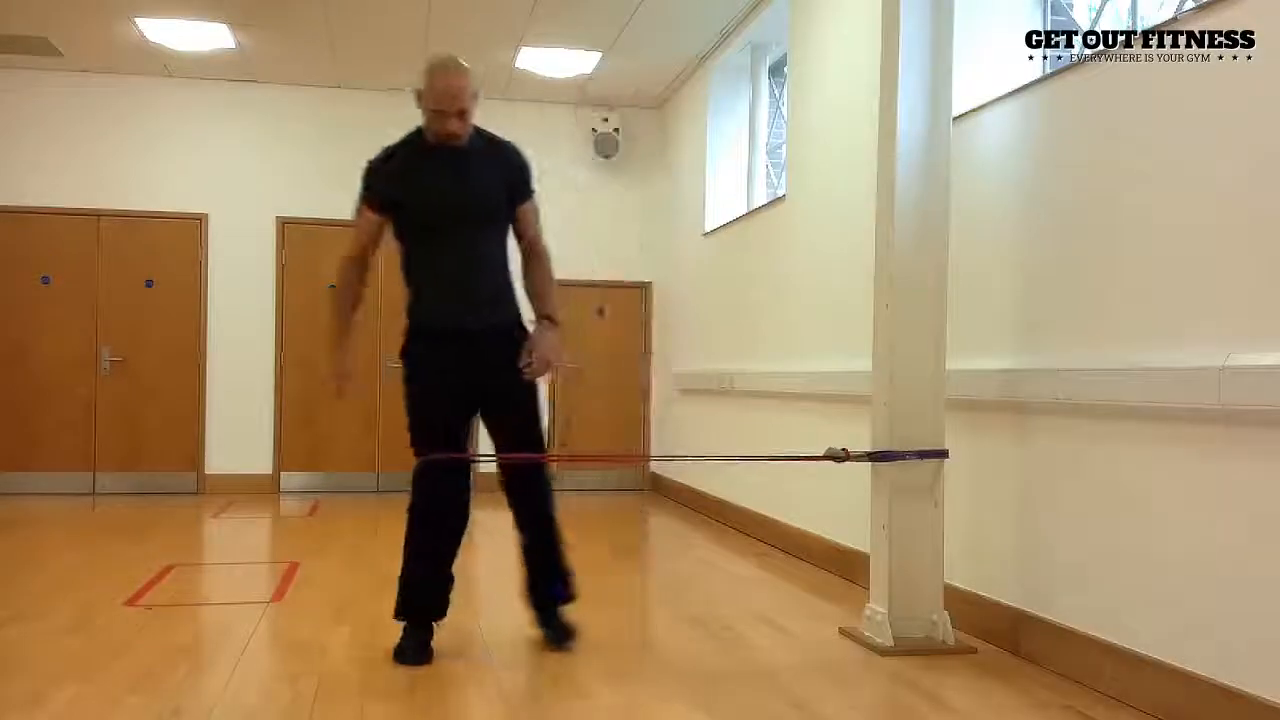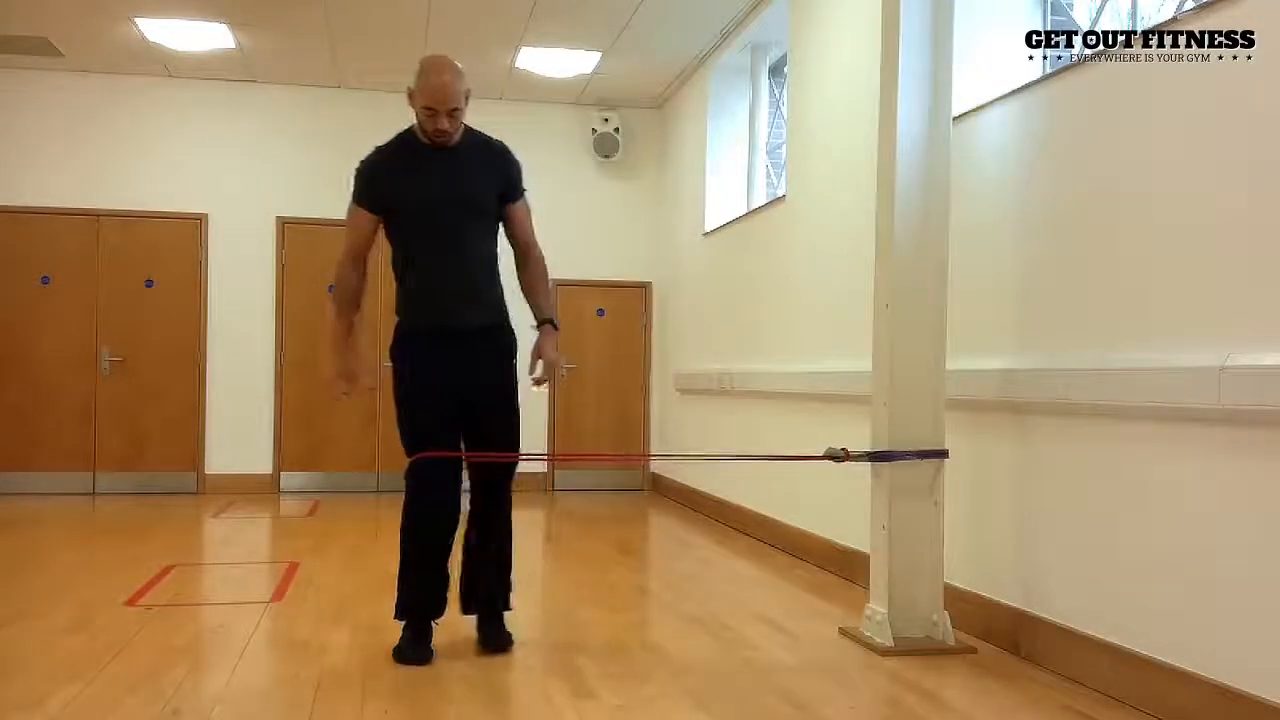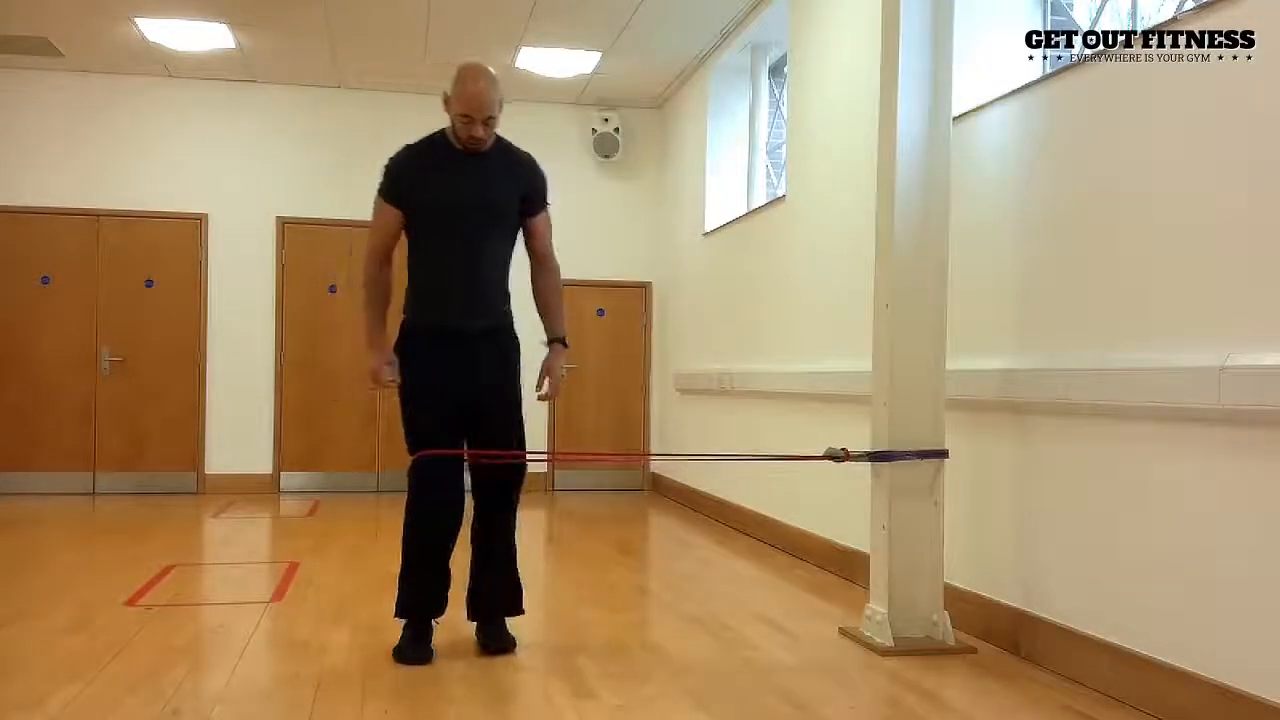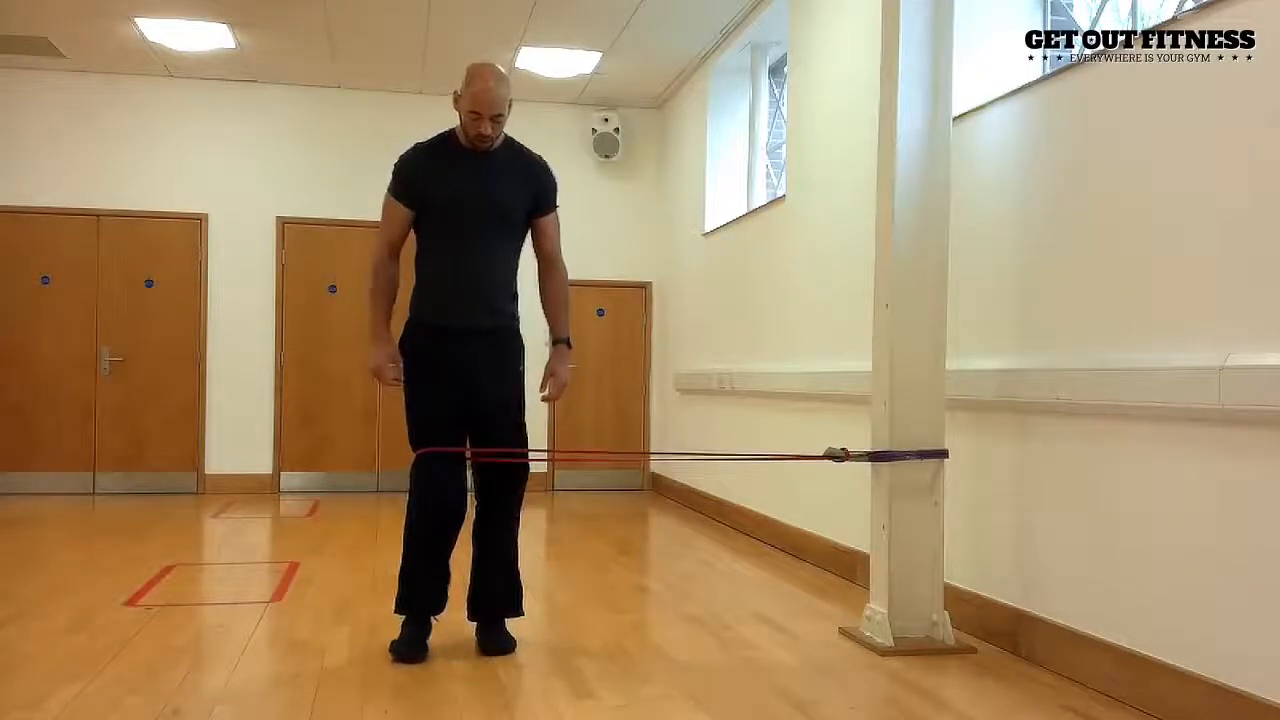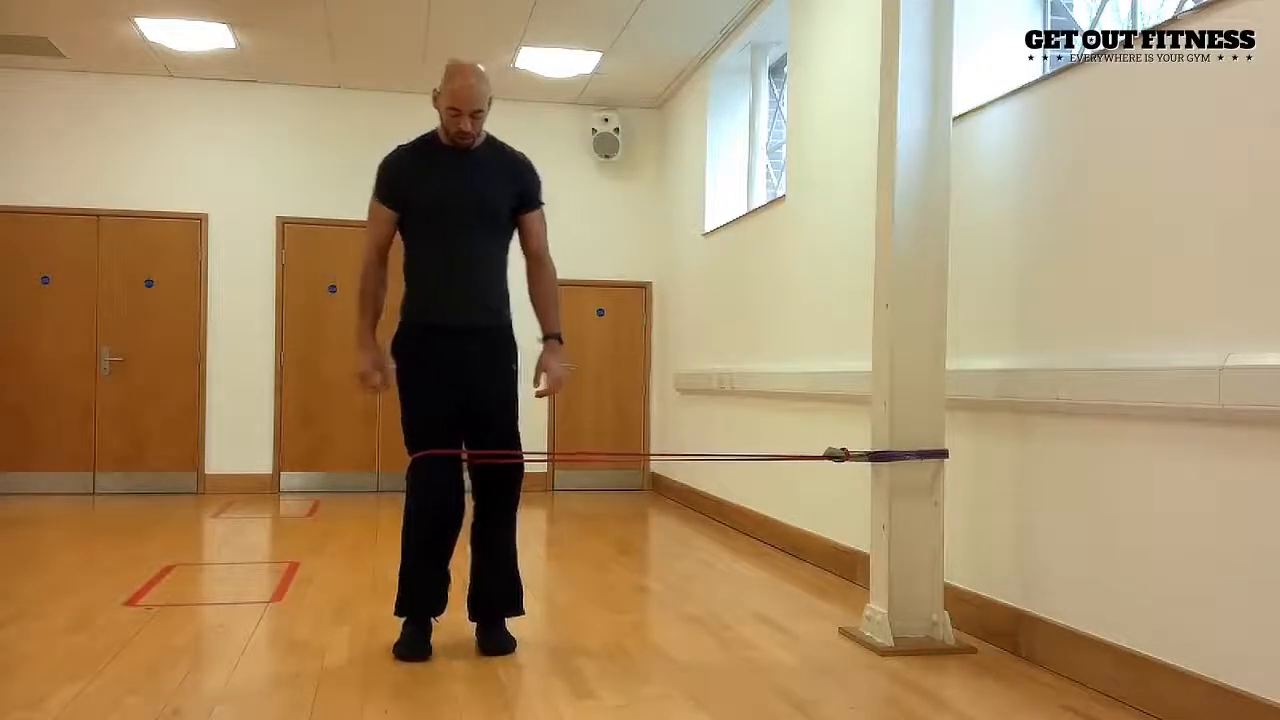
dt=0.3s
person 1, frame 1
left shoulder: (506, 160)
right shoulder: (391, 169)
left elbow: (533, 248)
right elbow: (358, 259)
left wrist: (547, 324)
right wrist: (341, 342)
left hip: (502, 338)
right hip: (432, 345)
left knee: (527, 472)
right knee: (439, 481)
left ankle: (548, 600)
right ankle: (419, 619)
person 1, frame 2
left shoulder: (496, 160)
right shoulder: (382, 167)
left elbow: (527, 249)
right elbow: (353, 262)
left wrist: (546, 327)
right wrist: (342, 346)
left hip: (490, 339)
right hip: (420, 345)
left knee: (494, 477)
right knee: (430, 482)
left ankle: (489, 609)
right ankle: (418, 618)
person 1, frame 3
left shoulder: (522, 171)
right shoulder: (410, 166)
left elbow: (543, 261)
right elbow: (378, 257)
left wrist: (557, 343)
right wrist: (377, 341)
left hip: (495, 344)
right hip: (425, 344)
left knee: (501, 478)
right knee: (433, 481)
left ankle: (492, 612)
right ankle: (418, 617)
person 1, frame 4
left shoulder: (532, 173)
right shoulder: (420, 164)
left elbow: (551, 264)
right elbow: (388, 254)
left wrist: (561, 345)
right wrist: (381, 337)
left hip: (499, 344)
right hip: (430, 342)
left knee: (504, 479)
right knee: (436, 479)
left ankle: (492, 612)
right ankle: (417, 614)
person 1, frame 5
left shoulder: (516, 170)
right shoulder: (403, 166)
left elbow: (538, 260)
right elbow: (375, 259)
left wrist: (553, 341)
right wrist: (366, 342)
left hip: (492, 343)
right hip: (423, 344)
left knee: (499, 479)
right knee: (433, 481)
left ankle: (492, 613)
right ankle: (418, 615)
